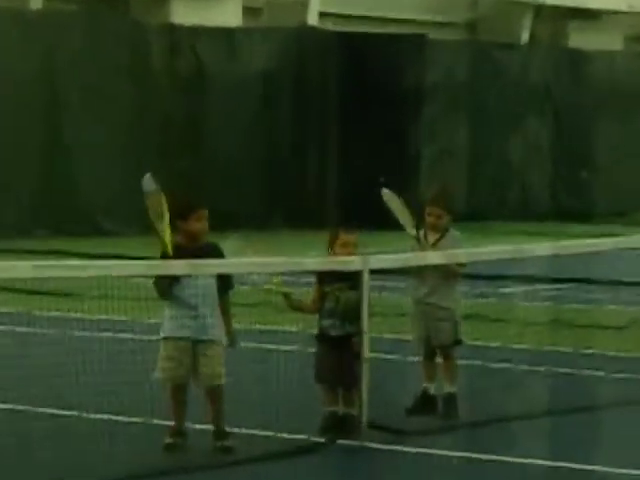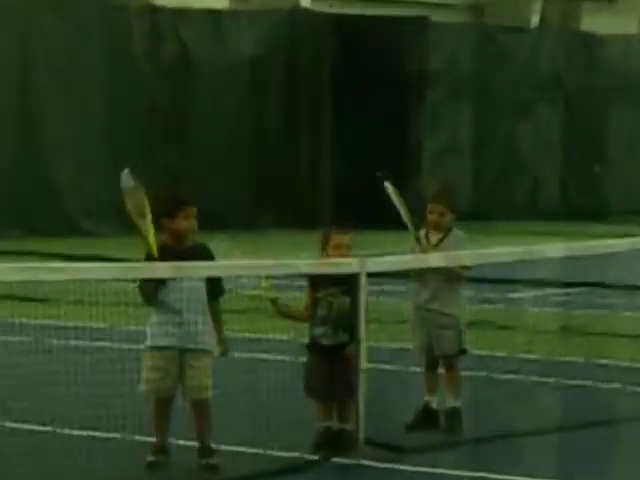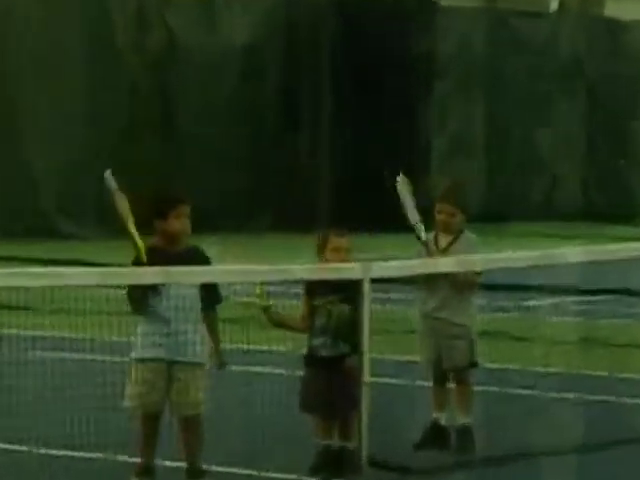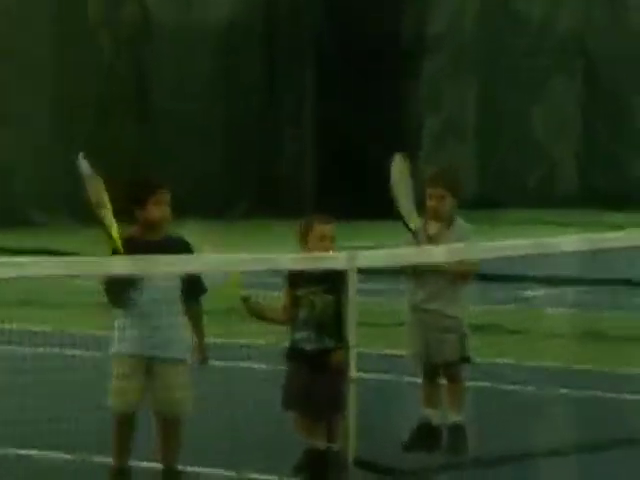
dt=0.1s
person 1, frame 1
left shoulder: (214, 251)
right shoulder: (171, 254)
left elbow: (223, 291)
right elbow: (163, 293)
left wrist: (228, 325)
right wrist: (166, 274)
left hip: (210, 327)
right hip: (178, 326)
left knee: (214, 381)
right knee: (177, 380)
left ankle: (220, 430)
right ankle: (178, 429)
person 1, frame 2
left shoulder: (203, 253)
right shoulder: (157, 254)
left elbow: (213, 296)
right elbow: (147, 297)
left wrist: (220, 333)
right wrist: (152, 276)
left hip: (198, 335)
right hip: (164, 335)
left knee: (200, 395)
right knee: (162, 394)
left ankle: (205, 448)
right ankle: (160, 446)
person 1, frame 3
left shoulder: (198, 258)
right shoulder: (147, 258)
left elbow: (209, 305)
right elbow: (137, 306)
left wrist: (216, 345)
right wrist: (141, 285)
left hip: (190, 347)
right hip: (152, 346)
left knee: (190, 411)
right knee: (149, 409)
person 1, frame 4
right shoulder: (125, 249)
left elbow: (192, 298)
right elbow: (114, 298)
left wrist: (200, 338)
right wrist: (121, 281)
left hip: (171, 343)
right hip: (131, 340)
left knee: (170, 410)
right knee: (124, 407)
person 2, frame 1
left shoulder: (455, 239)
right shoulder: (419, 237)
left elbow: (457, 271)
left hip: (444, 303)
right hip: (422, 302)
left knee: (447, 351)
right knee: (427, 351)
left ankle: (450, 395)
right ankle: (428, 394)
person 2, frame 2
left shoulder: (458, 239)
right shoulder: (419, 237)
left elbow: (461, 273)
right elbow: (412, 270)
left hip: (447, 309)
right hip: (423, 307)
left knee: (450, 361)
right knee: (429, 361)
left ankle: (453, 410)
right ankle: (429, 408)
person 2, frame 3
left shoulder: (470, 242)
right shoulder: (427, 241)
left elbow: (474, 280)
right elbow: (419, 277)
left hip: (457, 319)
right hip: (431, 316)
left knee: (461, 375)
right knee: (437, 374)
left ankle: (464, 427)
right ankle: (438, 425)
person 2, frame 4
left shoulder: (462, 230)
right shoulder: (416, 229)
left elbow: (469, 269)
right elbow: (409, 268)
left wrist: (440, 264)
left hip: (448, 311)
right hip: (420, 308)
left knee: (452, 370)
right knee: (428, 369)
left ankle: (456, 425)
right ankle: (429, 424)
person 3, frame 1
left shoulder: (358, 276)
right shoulder: (324, 275)
right elbow: (315, 306)
left wrist: (360, 334)
right wrist: (292, 301)
left hip: (349, 339)
right hip: (327, 338)
left knee: (350, 382)
right knee: (327, 381)
left ankle: (349, 417)
right ankle: (333, 415)
person 3, frame 2
left shoulder: (353, 280)
right shoulder: (316, 279)
left elbow: (360, 315)
right elbow: (307, 314)
left wrist: (355, 343)
right wrist: (282, 308)
left hip: (344, 349)
right hip: (318, 347)
left knee: (344, 396)
right knee: (320, 393)
left ankle: (344, 431)
right ankle: (326, 430)
person 3, frame 3
left shoulder: (354, 286)
right shoulder: (313, 286)
left elbow: (362, 324)
right elbow: (305, 324)
left wrist: (357, 353)
right wrist: (275, 317)
left hip: (344, 361)
right hip: (317, 360)
left knee: (346, 411)
right knee: (318, 409)
left ankle: (346, 450)
right ankle: (327, 449)
person 3, frame 4
left shoulder: (338, 276)
right shoulder: (296, 276)
left elbow: (347, 315)
right elbow: (286, 316)
left wrist: (343, 348)
right wrist: (256, 309)
left hip: (328, 356)
right hip: (300, 354)
left knee: (330, 408)
right knee: (301, 406)
left ankle: (331, 451)
right ankle: (313, 449)
